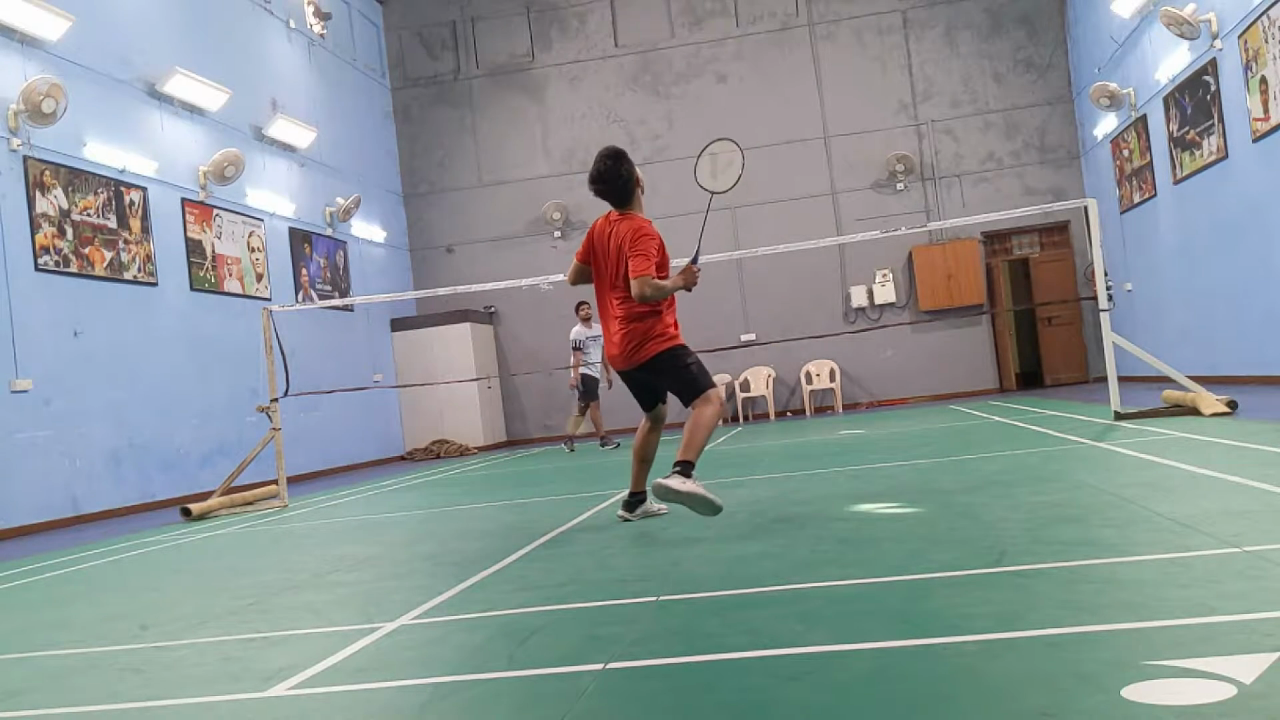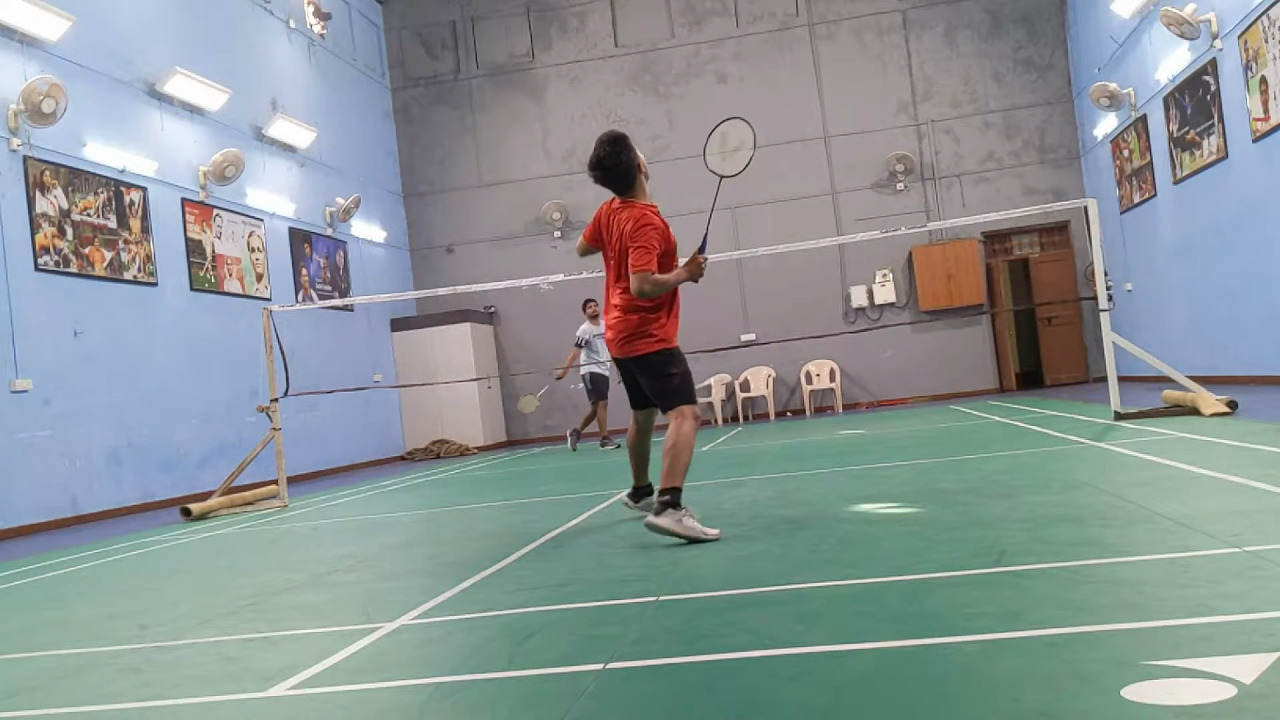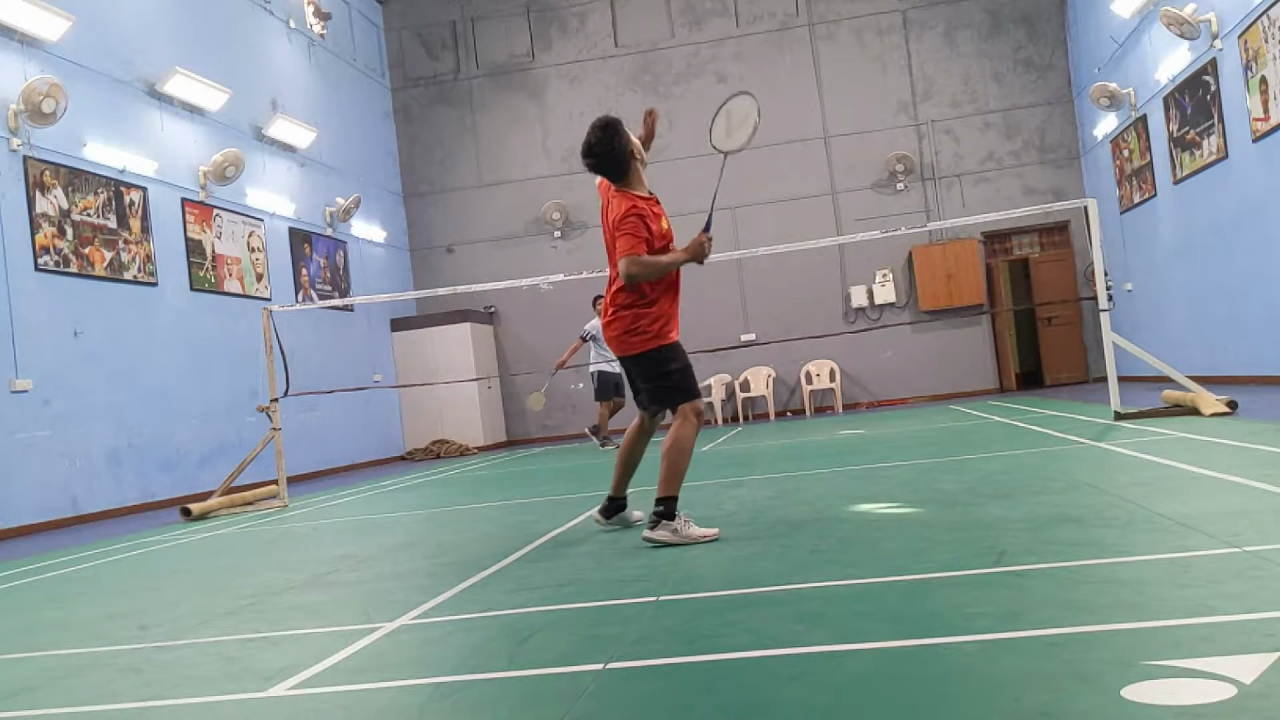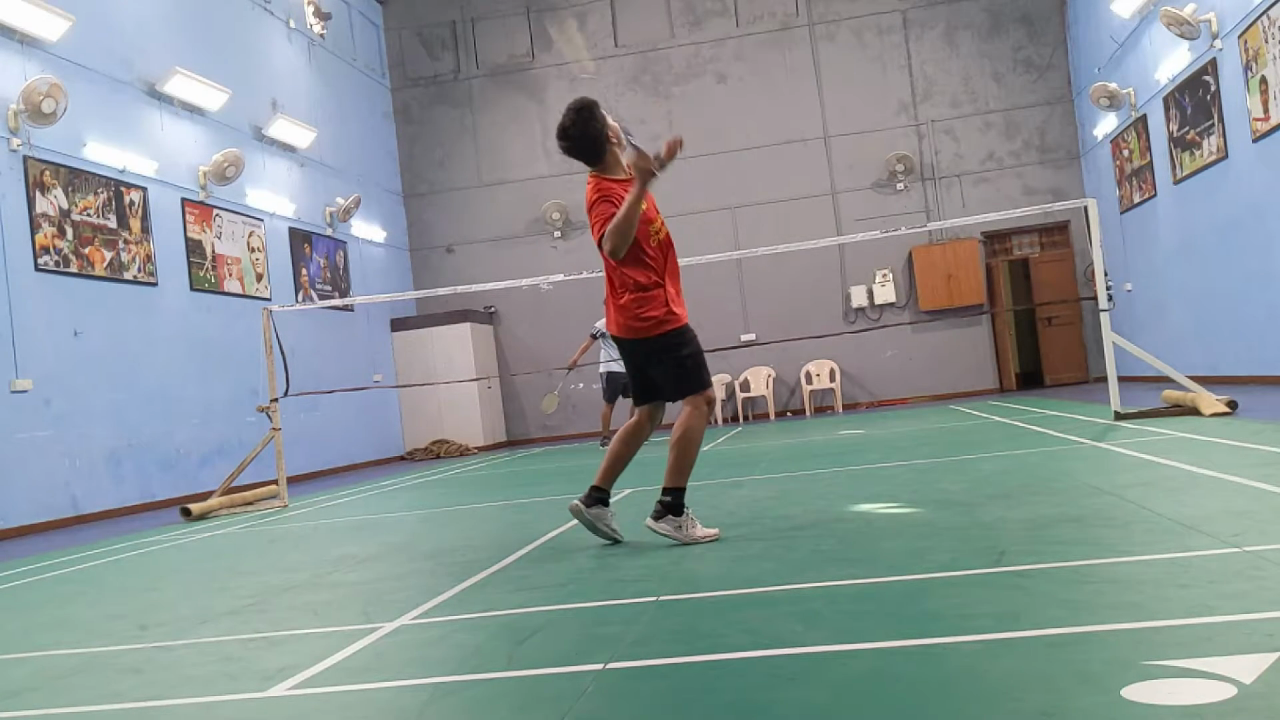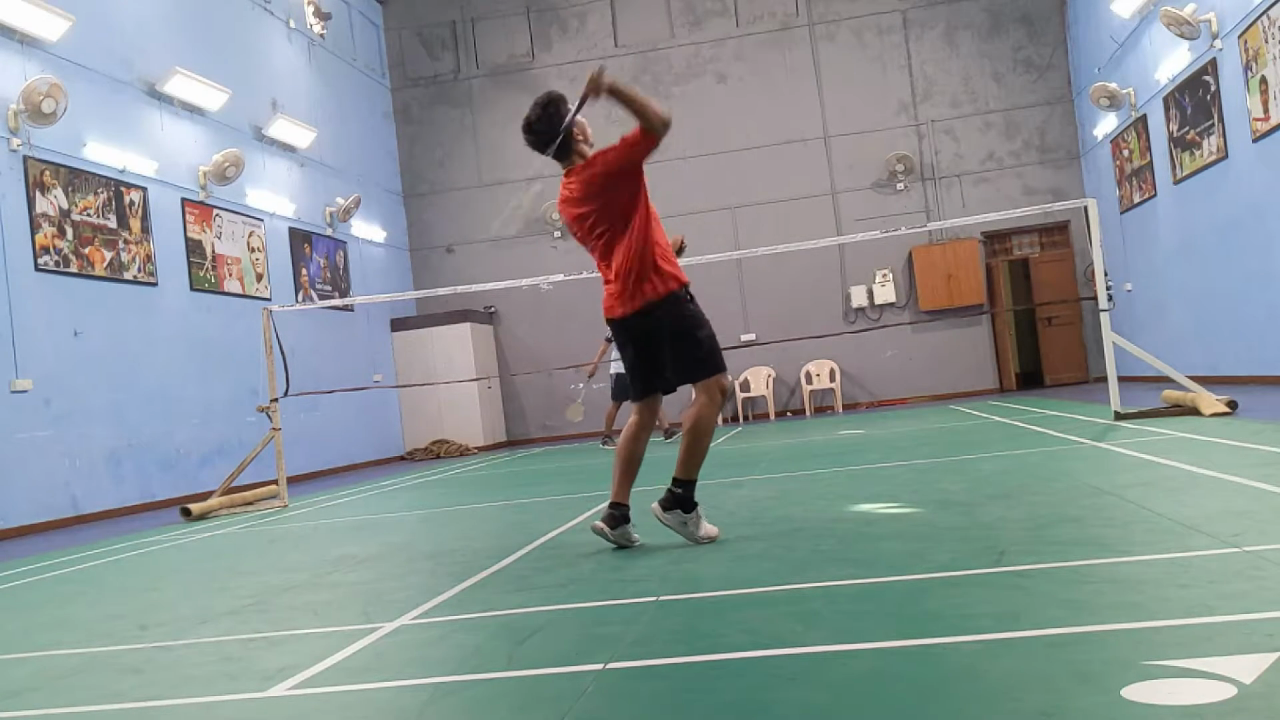
dt=0.4s
person 1, frame 1
left shoulder: (599, 227)
right shoulder: (641, 232)
left elbow: (574, 277)
right elbow: (643, 290)
right wrist: (680, 281)
left hip: (621, 348)
right hip: (654, 340)
left knee: (655, 415)
right knee: (709, 400)
left ankle: (635, 499)
right ankle: (681, 475)
person 1, frame 2
left shoulder: (609, 212)
right shoulder: (646, 222)
left elbow: (584, 247)
right elbow: (643, 286)
right wrist: (685, 273)
left hip: (623, 335)
right hip: (649, 337)
left knee: (643, 414)
right knee: (685, 414)
left ankle: (641, 490)
right ankle: (669, 508)
person 1, frame 3
left shoulder: (612, 190)
right shoulder: (632, 211)
left elbow: (605, 175)
right elbow: (630, 269)
left wrist: (647, 140)
right wrist: (686, 254)
left hip: (634, 329)
right hip: (645, 331)
left knee: (649, 416)
right knee: (689, 411)
left ankle: (614, 505)
right ankle: (665, 518)
person 1, frame 4
left shoulder: (612, 180)
right shoulder: (605, 194)
right elbow: (614, 247)
left wrist: (656, 163)
right wrist: (638, 188)
left hip: (632, 318)
right hip: (655, 315)
left knee: (647, 414)
right knee: (699, 400)
left ankle: (595, 497)
right ankle: (670, 509)
person 1, frame 5
left shoulder: (568, 194)
right shoulder: (604, 167)
right elbow: (660, 125)
left wrist: (660, 245)
right wrist: (614, 90)
left hip: (622, 304)
right hip: (658, 293)
left knee: (645, 410)
right knee: (712, 387)
left ankle: (617, 515)
right ankle: (679, 500)
